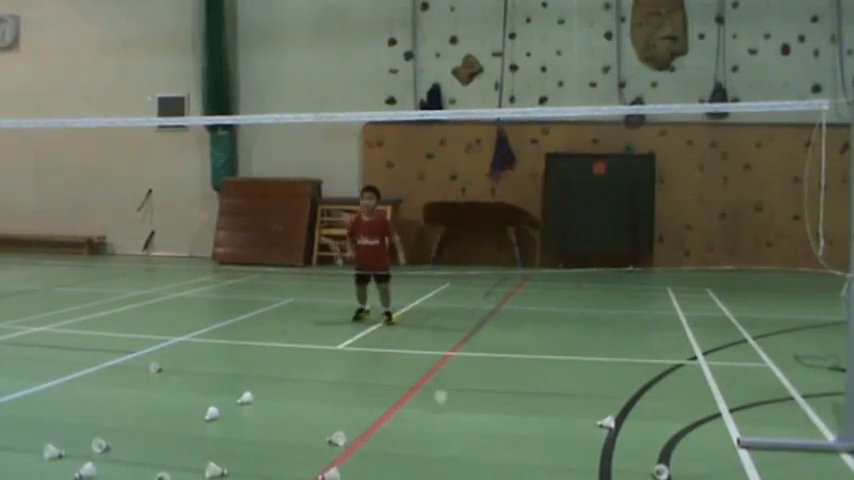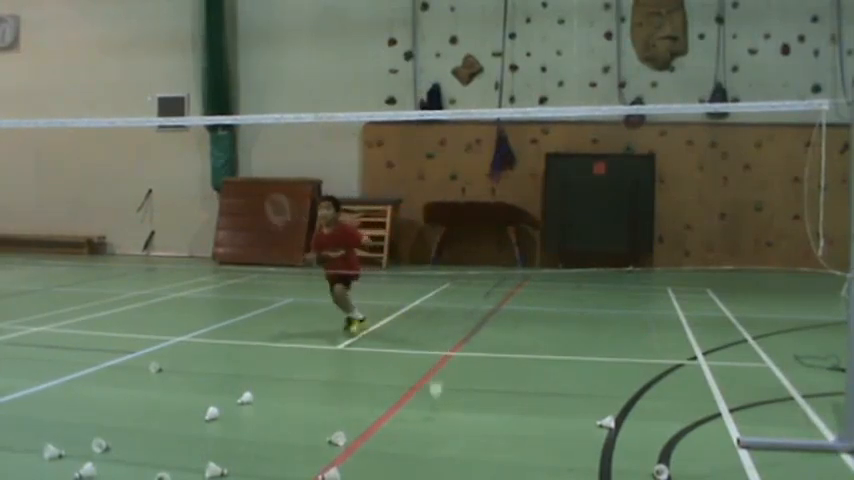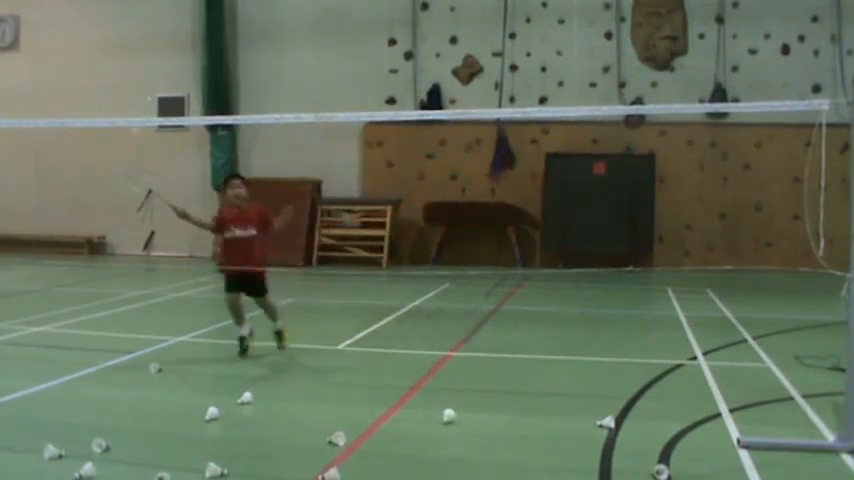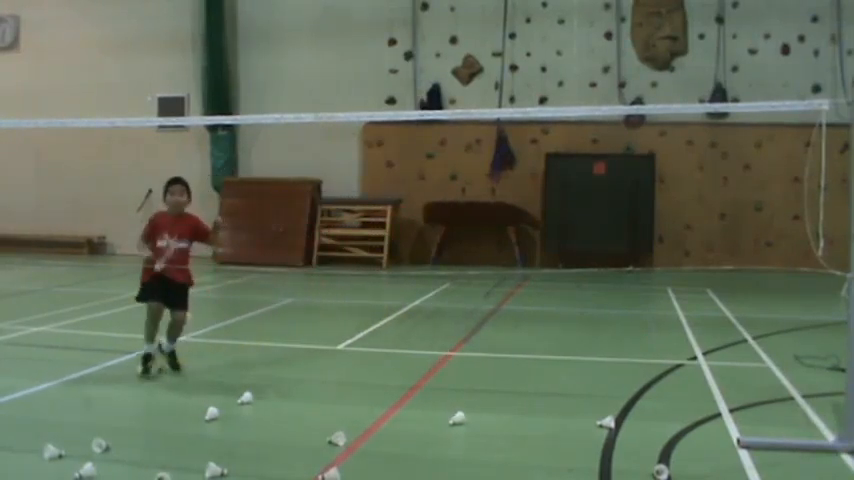
dt=0.5s
person 1, frame 1
left shoulder: (382, 220)
right shoulder: (357, 220)
left elbow: (394, 237)
right elbow: (350, 236)
left wrist: (401, 254)
right wrist: (351, 250)
left hip: (380, 261)
right hip: (362, 261)
left knee: (383, 287)
right knee: (360, 287)
left ankle: (387, 312)
right ankle: (362, 308)
person 1, frame 2
left shoulder: (344, 229)
right shoulder: (319, 233)
left elbow: (361, 239)
right elbow: (315, 253)
left wrist: (364, 240)
right wrist: (311, 257)
left hip: (348, 267)
right hip: (332, 270)
left knee: (339, 290)
right knee: (337, 296)
left ankle: (352, 318)
right ankle: (356, 316)
person 1, frame 3
left shoulder: (258, 210)
right shoulder: (225, 214)
left elbow: (274, 226)
right elbow: (211, 226)
left wrist: (285, 215)
right wrist: (189, 218)
left hip: (254, 265)
right hip: (232, 266)
left knee: (261, 299)
right knee: (232, 300)
left ankle: (279, 327)
right ankle: (244, 331)
person 1, frame 4
left shoulder: (193, 221)
right shoulder: (158, 218)
left elbow: (209, 238)
right elbow: (144, 239)
left wrist: (215, 228)
right wrist: (147, 253)
left hip: (179, 276)
right hip: (155, 274)
left knee: (179, 317)
right knee: (154, 310)
left ankle: (168, 347)
right ankle: (148, 352)
